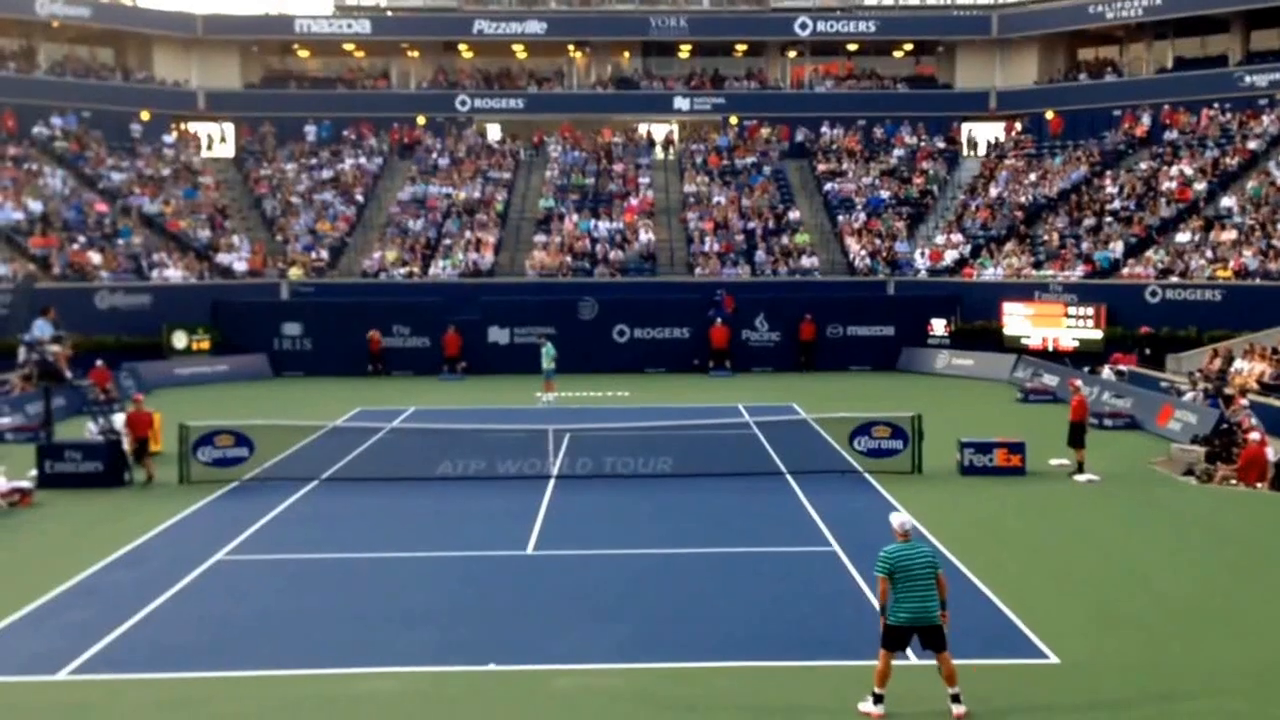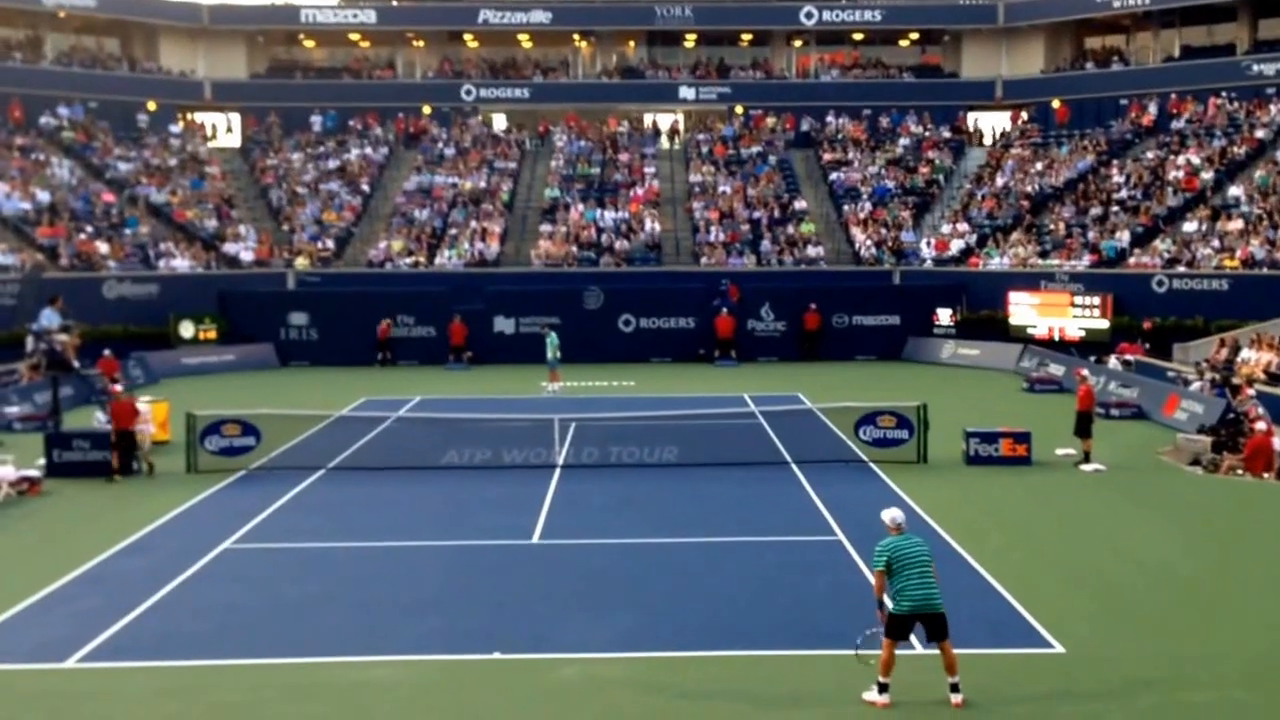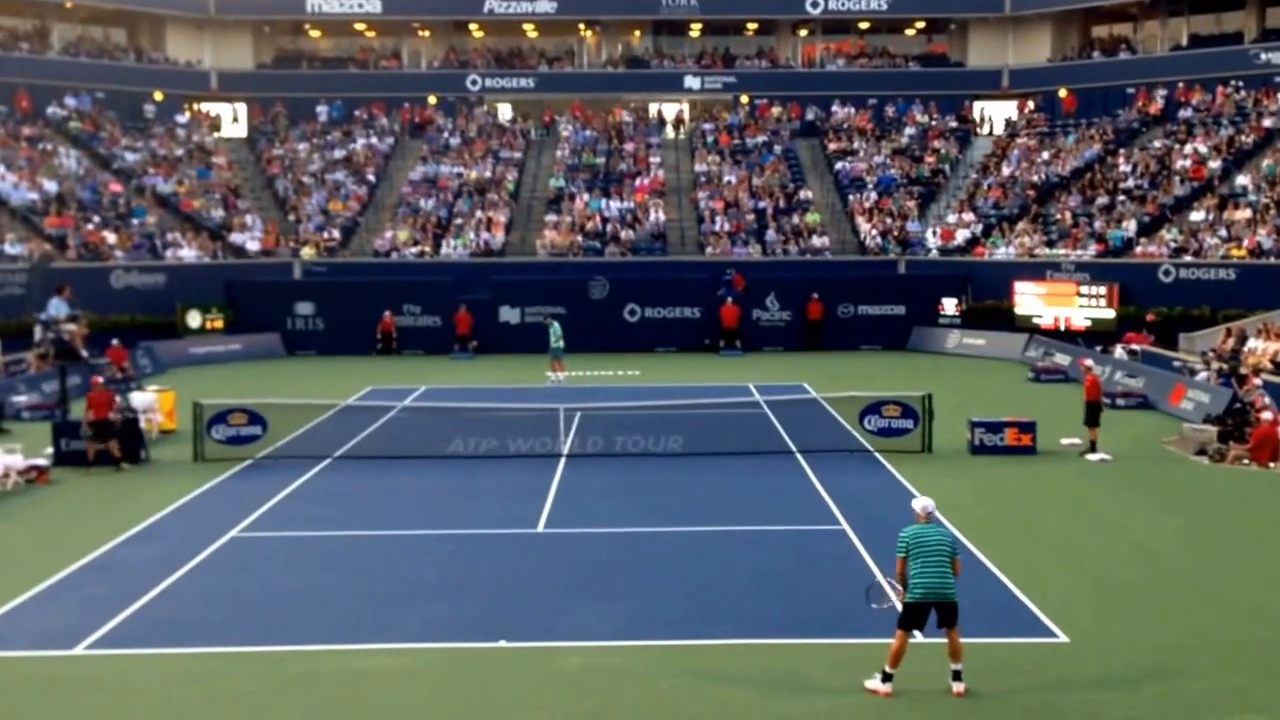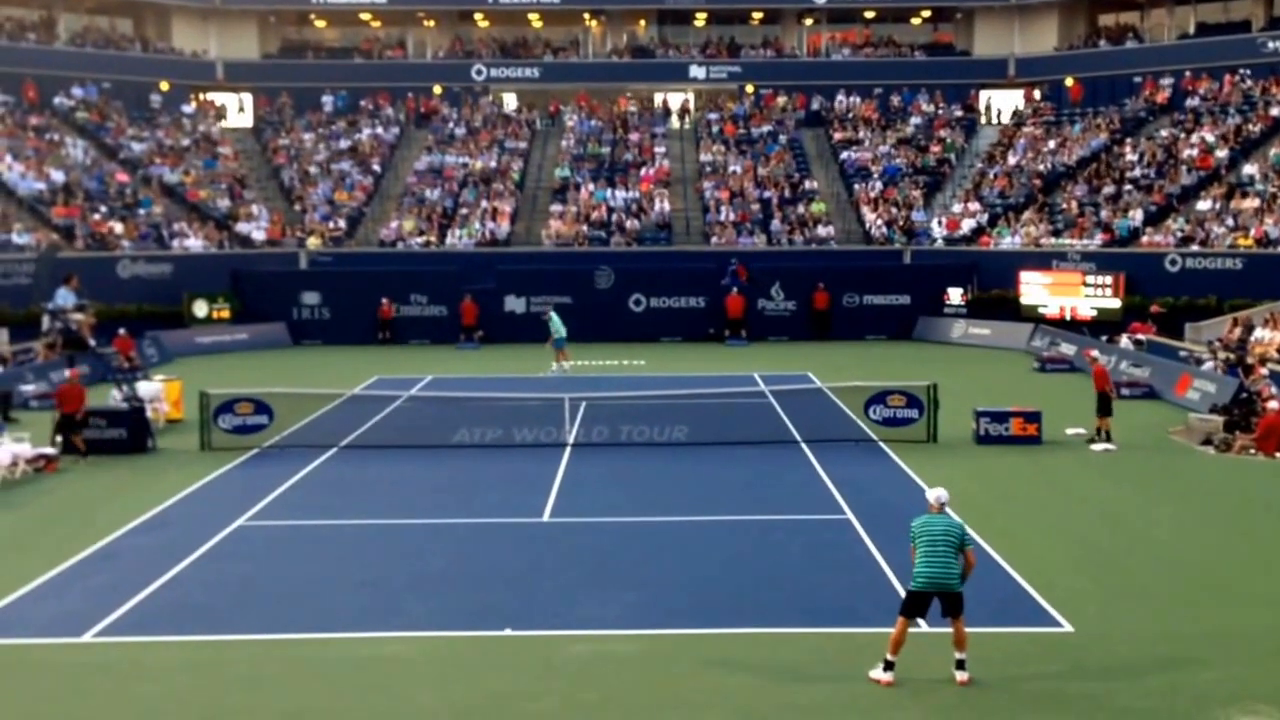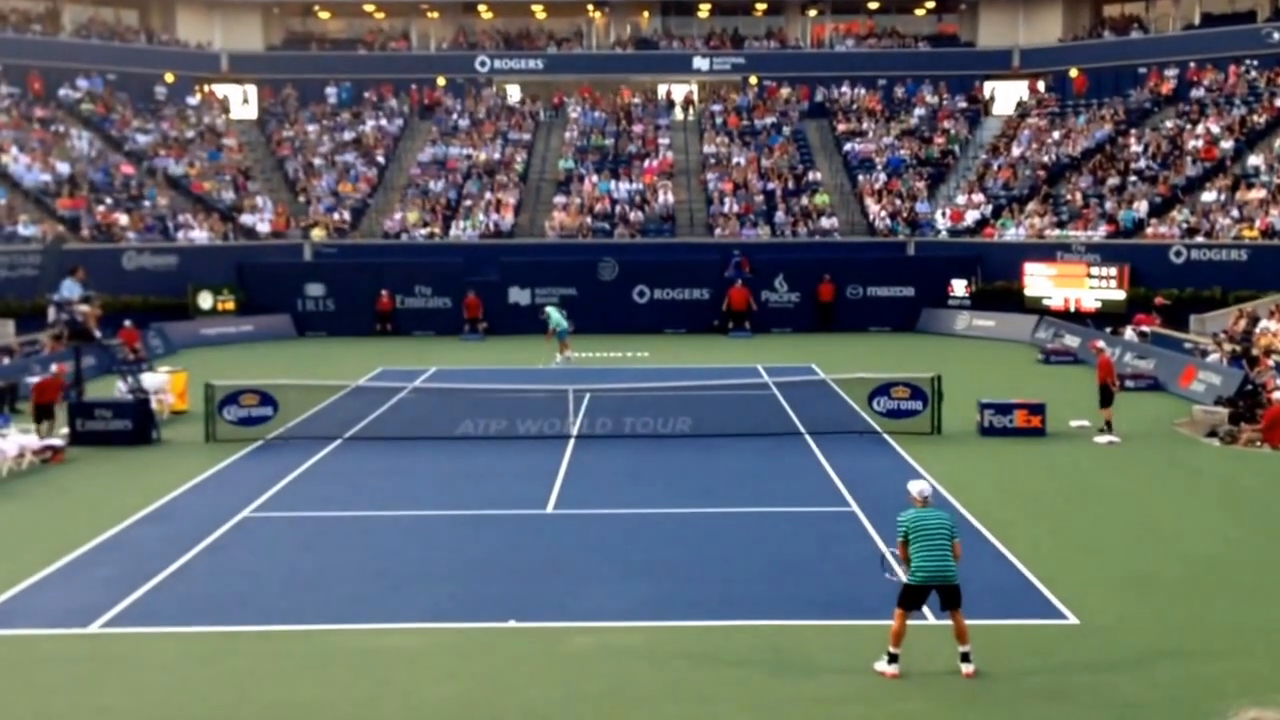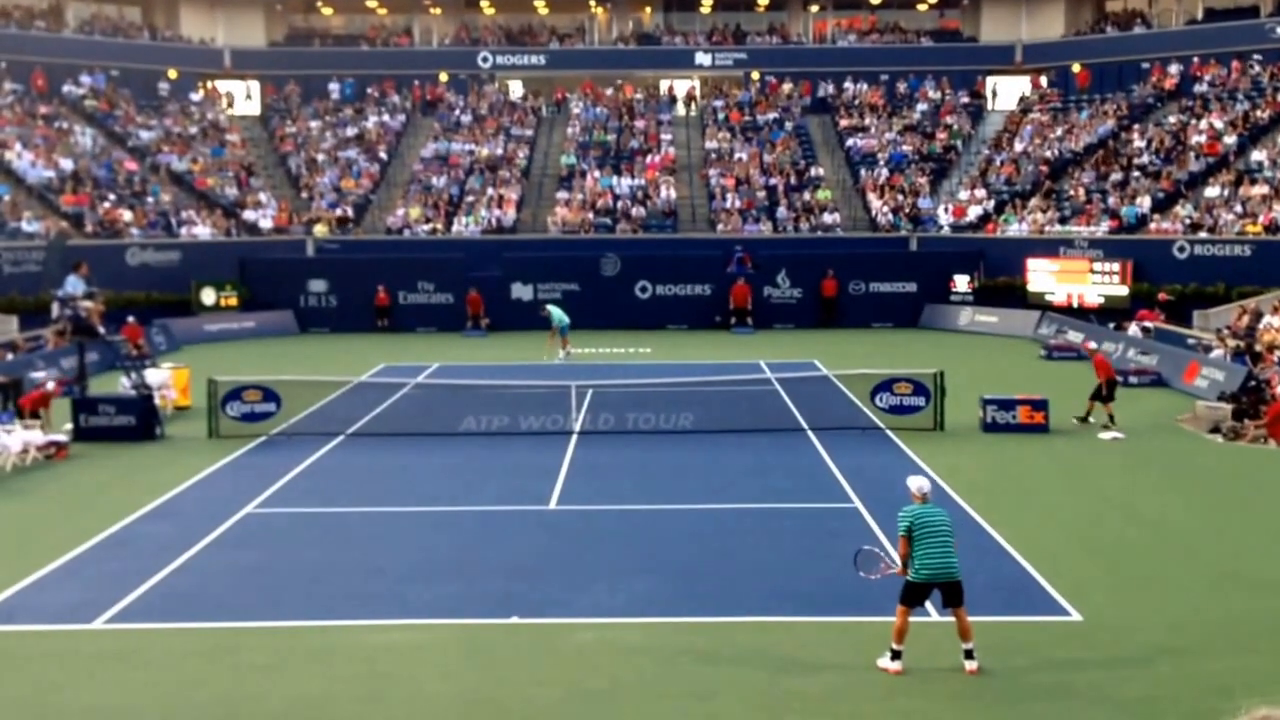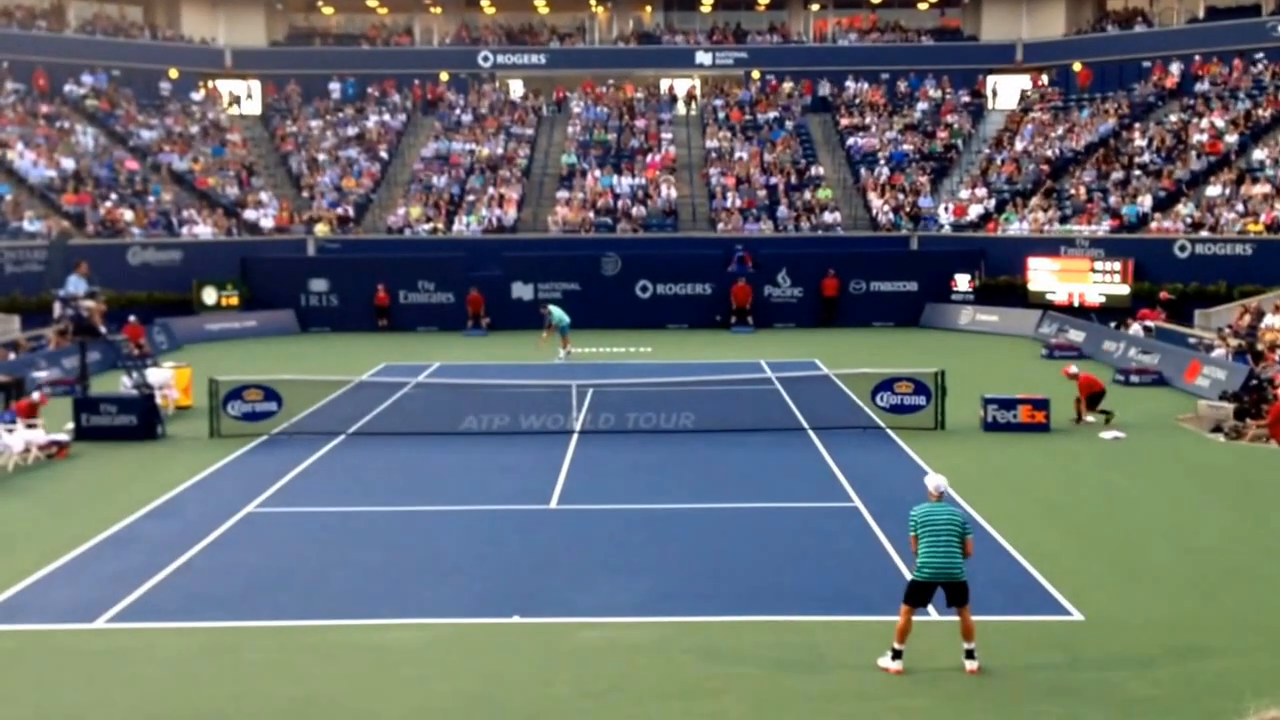
dt=0.4s
person 1, frame 1
left shoulder: (887, 554)
right shoulder: (927, 551)
left elbow: (883, 588)
right elbow: (941, 582)
left wrist: (883, 614)
right wrist: (943, 608)
left hip: (900, 617)
right hip: (930, 615)
left knee: (885, 656)
right knee: (943, 657)
left ankle: (877, 703)
right ankle: (957, 703)
person 1, frame 2
left shoulder: (883, 547)
right shoulder: (920, 543)
left elbow: (879, 583)
left wrist: (881, 607)
left hip: (904, 606)
right hip: (934, 603)
left knee: (888, 644)
right knee: (945, 646)
left ankle: (882, 693)
right ankle: (955, 692)
person 1, frame 3
left shoulder: (907, 533)
right shoulder: (947, 534)
left elbow: (900, 569)
right elbow: (957, 570)
left wrist: (904, 589)
left hip: (918, 593)
right hip: (947, 592)
left knee: (902, 635)
right knee: (953, 633)
left ankle: (885, 681)
right ankle: (957, 681)
person 1, frame 4
left shoulder: (917, 523)
right shoulder: (958, 526)
right elbow: (971, 561)
right wrist: (961, 580)
left hip: (921, 581)
right hip: (950, 582)
left knee: (902, 623)
right knee: (957, 622)
left ankle: (887, 670)
right ankle: (961, 670)
person 1, frame 5
left shoulder: (905, 517)
right shoulder: (945, 517)
left elbow: (903, 554)
right elbow: (957, 553)
left hip: (919, 575)
right hip: (947, 575)
left knee: (900, 614)
right knee: (957, 615)
left ankle: (892, 663)
right ankle: (966, 662)
person 1, frame 6
left shoulder: (907, 513)
right shoulder: (943, 514)
left elbow: (903, 550)
left wrist: (904, 566)
left hip: (921, 574)
right hip: (950, 571)
left knee: (902, 611)
right knee: (960, 612)
left ankle: (895, 660)
right ankle: (970, 659)
person 1, frame 7
left shoulder: (917, 512)
right shoulder: (959, 514)
left elbow: (915, 548)
right elbow: (969, 550)
left hip: (925, 572)
right hip: (955, 572)
left knee: (906, 611)
right knee: (964, 612)
left ankle: (896, 659)
right ankle: (971, 659)
